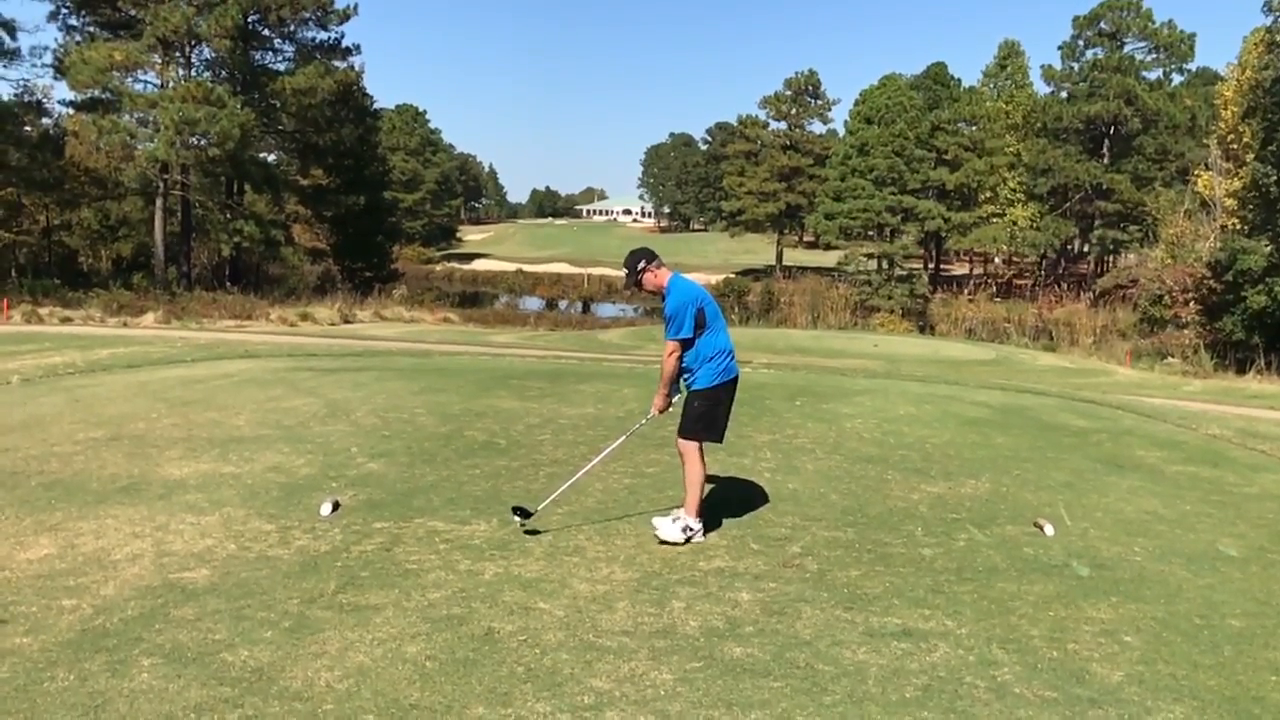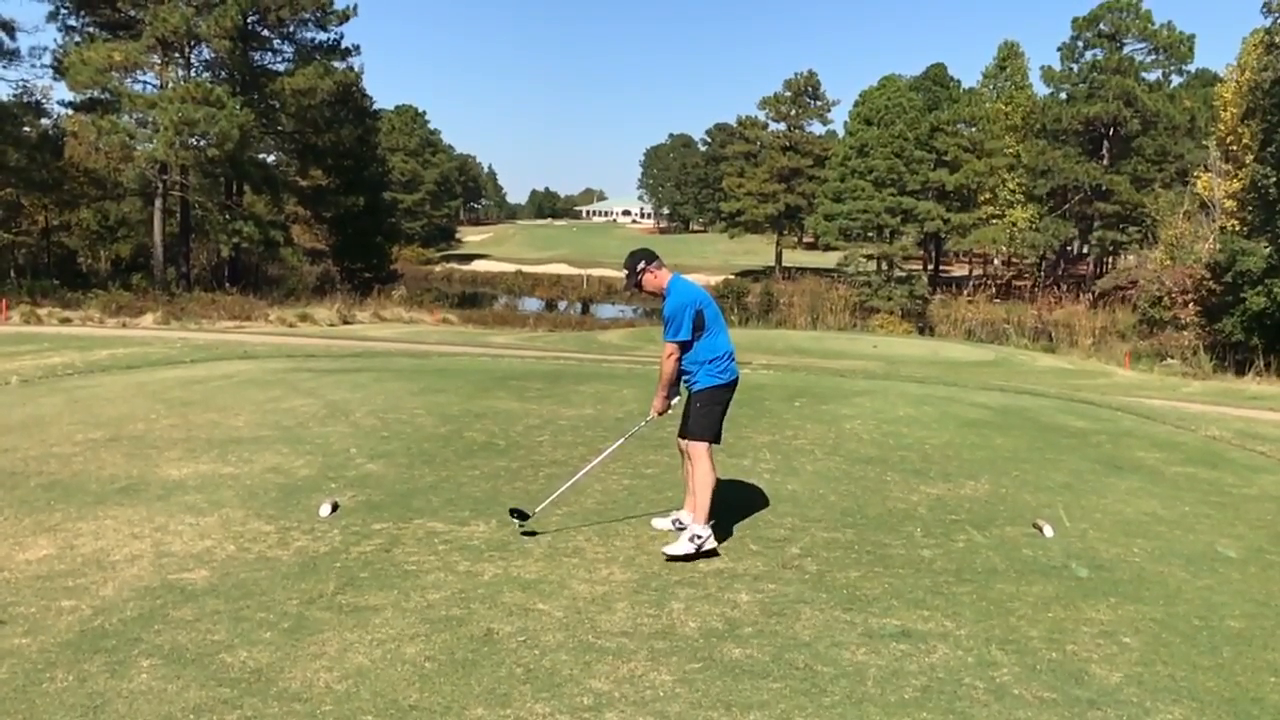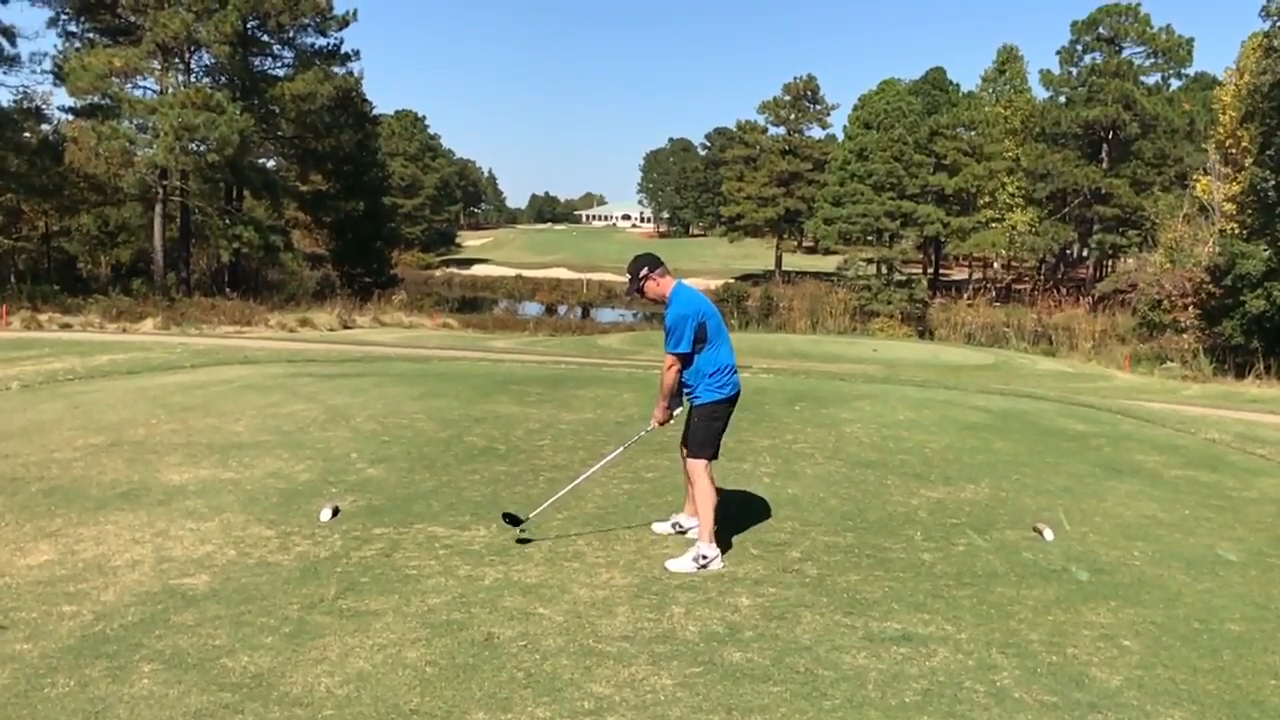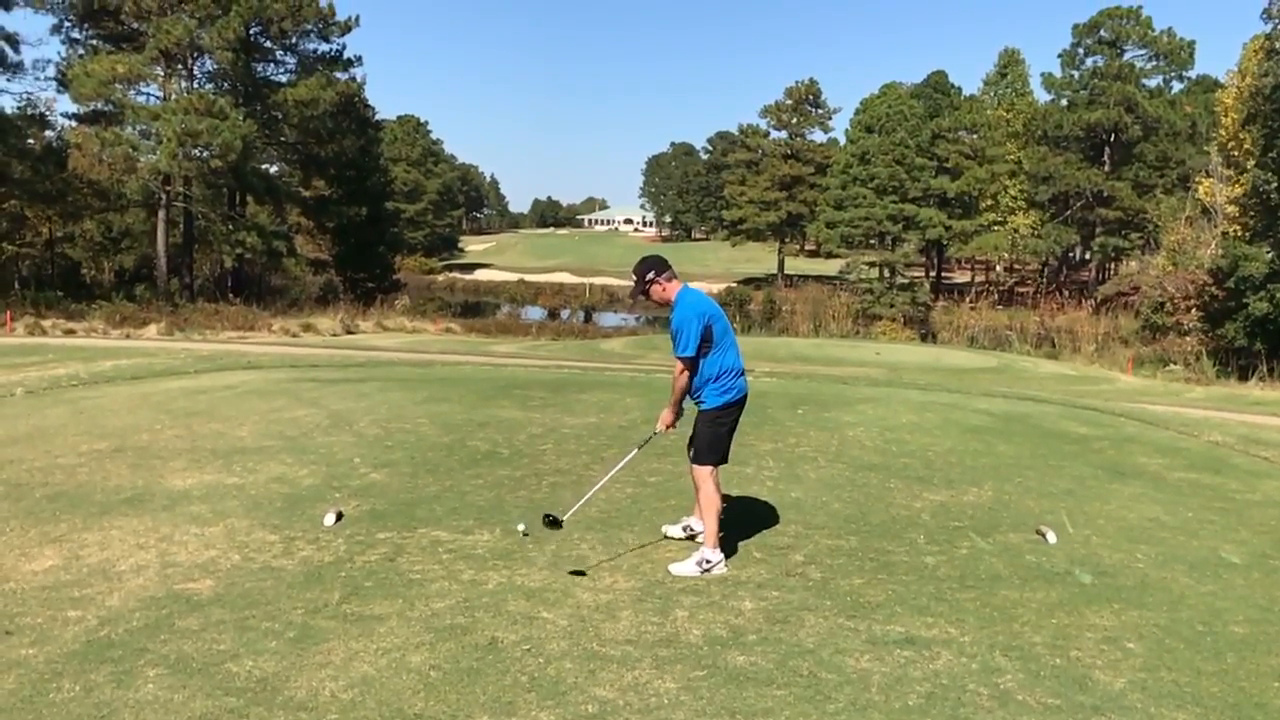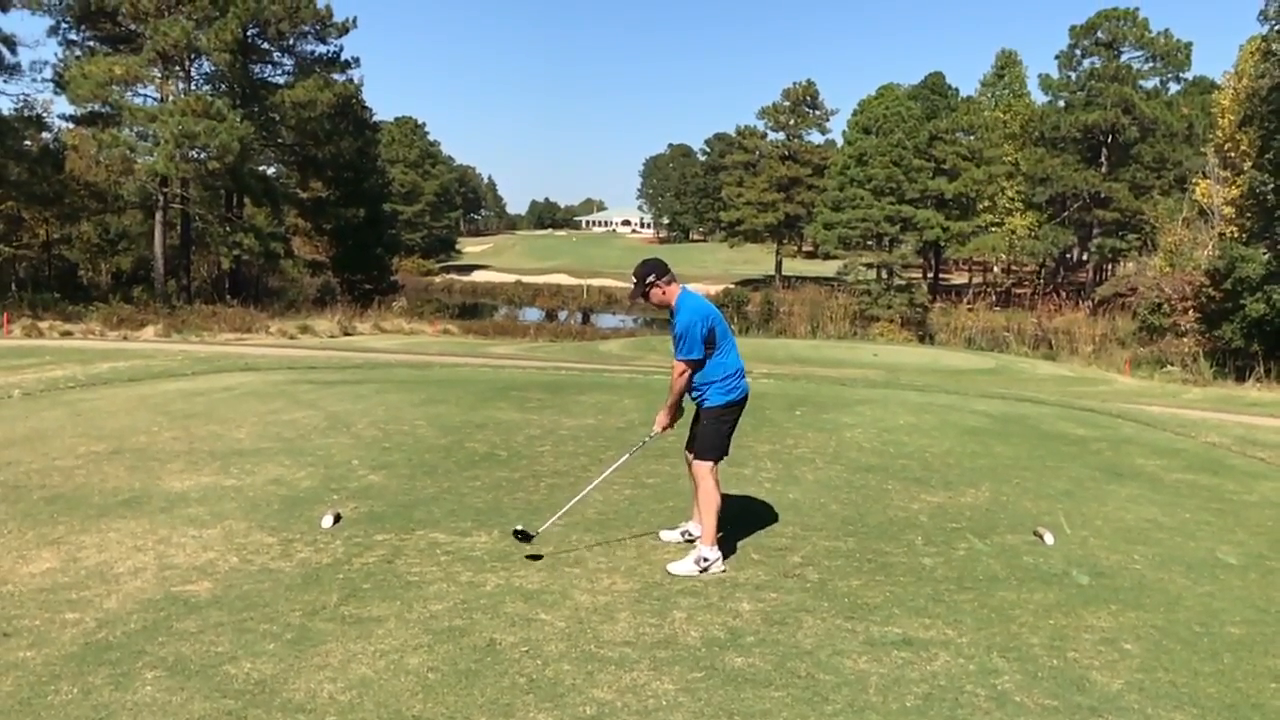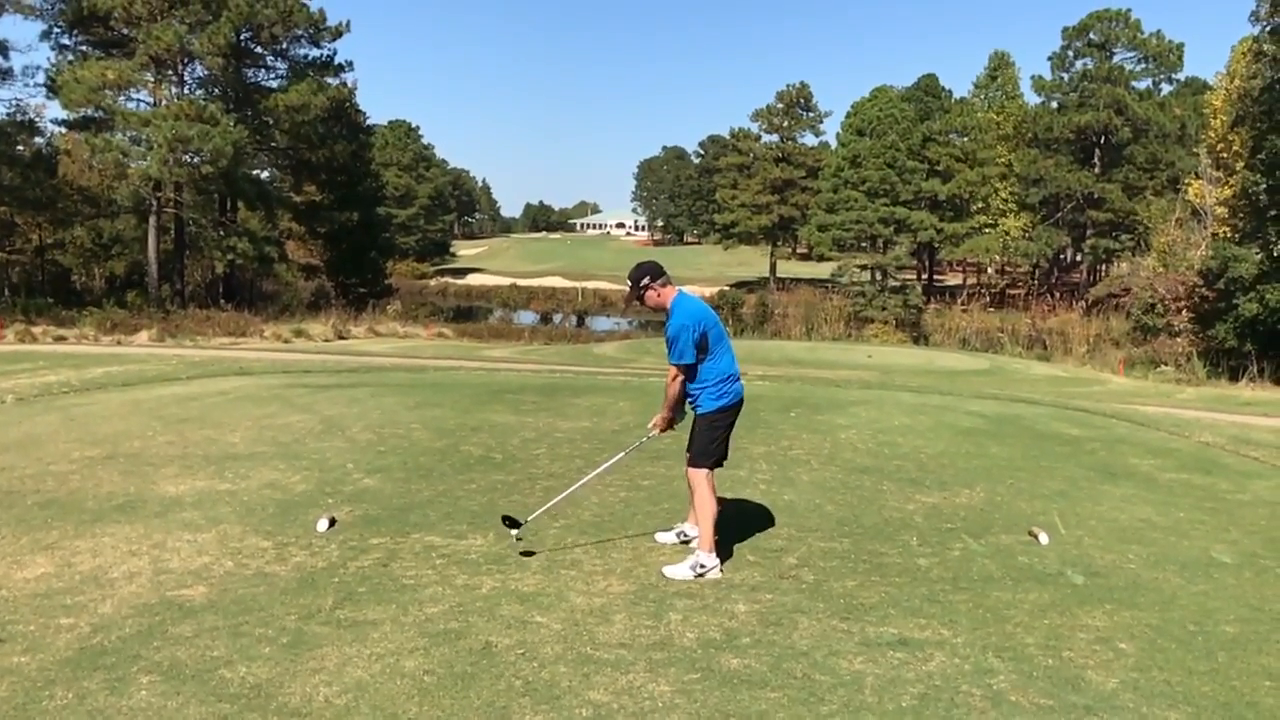
dt=0.3s
person 1, frame 1
left shoulder: (679, 297)
right shoulder: (679, 290)
left elbow: (673, 353)
right elbow: (682, 350)
left wrist: (662, 393)
right wrist: (671, 388)
left hip: (712, 377)
right hip: (707, 376)
left knee: (690, 445)
right knee: (686, 443)
left ankle: (692, 522)
right ankle: (688, 512)
person 1, frame 2
left shoulder: (678, 298)
right shoulder: (680, 291)
left elbow: (672, 354)
left wrist: (661, 395)
right wrist: (671, 390)
left hip: (713, 378)
right hip: (705, 378)
left knee: (698, 447)
right knee: (686, 444)
left ankle: (701, 530)
right ankle: (689, 514)
person 1, frame 3
left shoulder: (680, 308)
right shoulder: (685, 297)
left elbow: (673, 366)
left wrist: (662, 406)
right wrist: (673, 400)
left hip: (713, 392)
right hip: (712, 389)
left knee: (698, 464)
right knee: (688, 453)
left ankle: (707, 550)
right ankle: (689, 518)
person 1, frame 4
left shoulder: (686, 312)
right shoulder: (691, 299)
left elbow: (684, 370)
left wrist: (671, 409)
right wrist: (677, 405)
left hip: (720, 396)
right hip: (721, 393)
left knee: (703, 469)
right knee: (696, 455)
left ankle: (711, 554)
right ankle: (700, 521)
person 1, frame 5
left shoulder: (689, 315)
right shoulder: (685, 305)
left elbow: (683, 371)
right elbow: (685, 367)
left wrist: (667, 411)
right wrist: (674, 406)
left hip: (723, 395)
right hip: (714, 393)
left knee: (704, 466)
right knee: (694, 457)
left ankle: (708, 552)
right ankle: (697, 525)
person 1, frame 6
left shoulder: (682, 319)
right shoulder: (684, 305)
left elbow: (677, 375)
left wrist: (666, 415)
right wrist: (673, 409)
left hip: (717, 399)
right hip: (715, 396)
left knee: (699, 472)
right knee: (695, 462)
left ankle: (706, 558)
right ankle: (693, 526)
